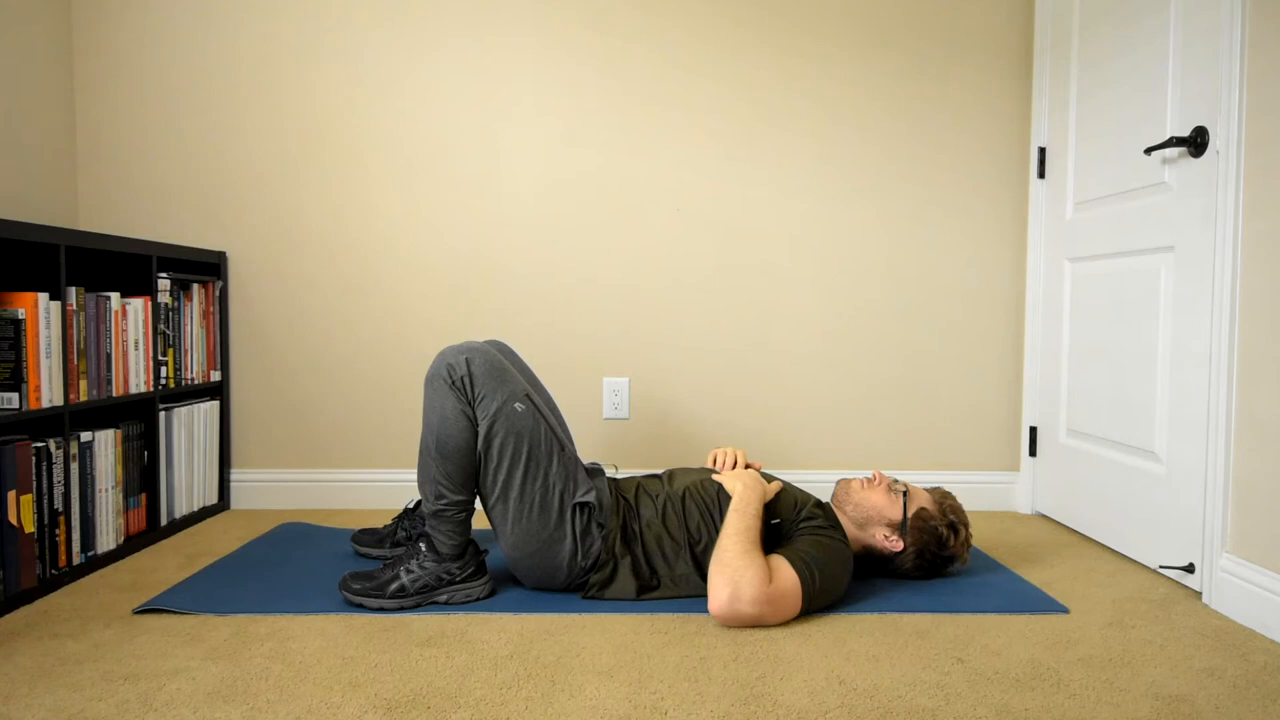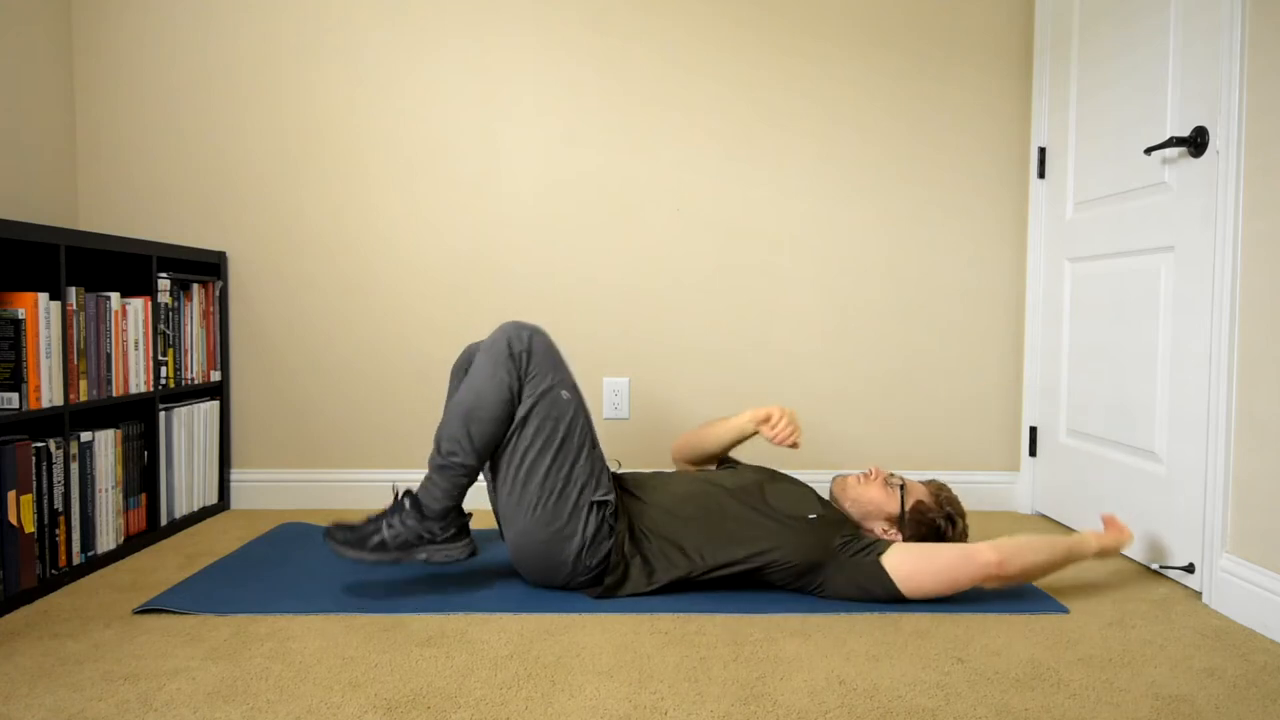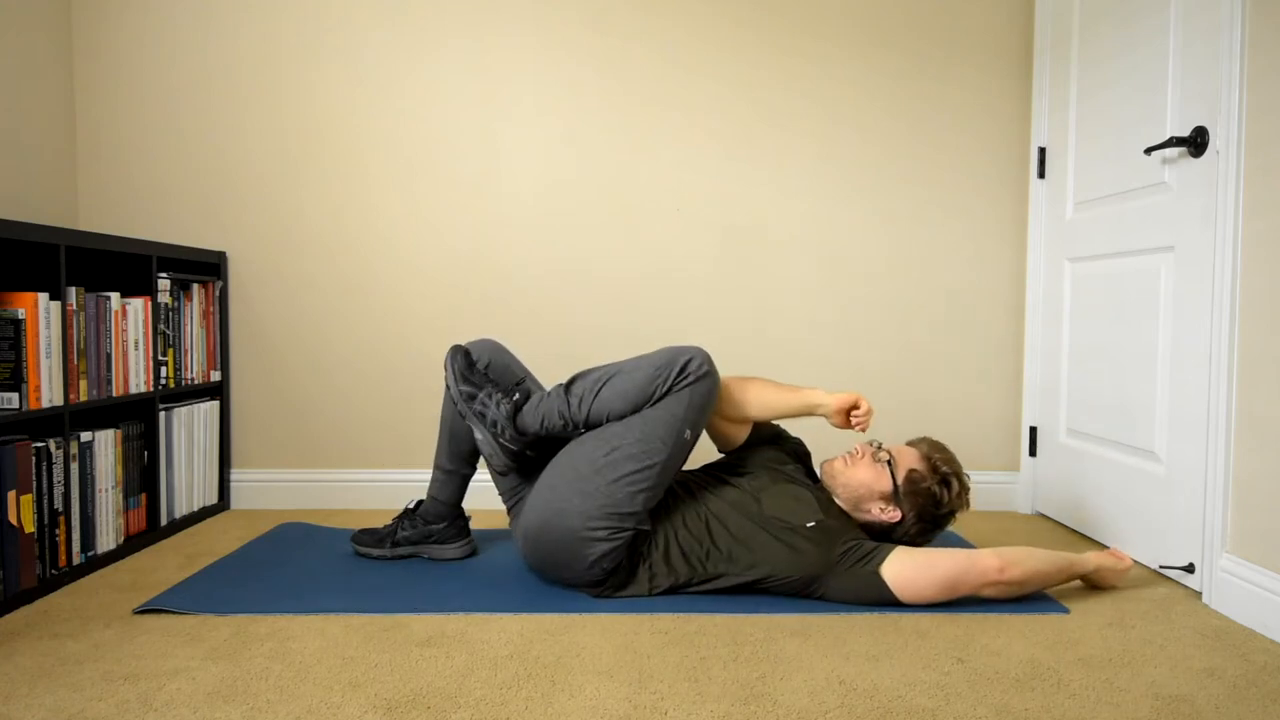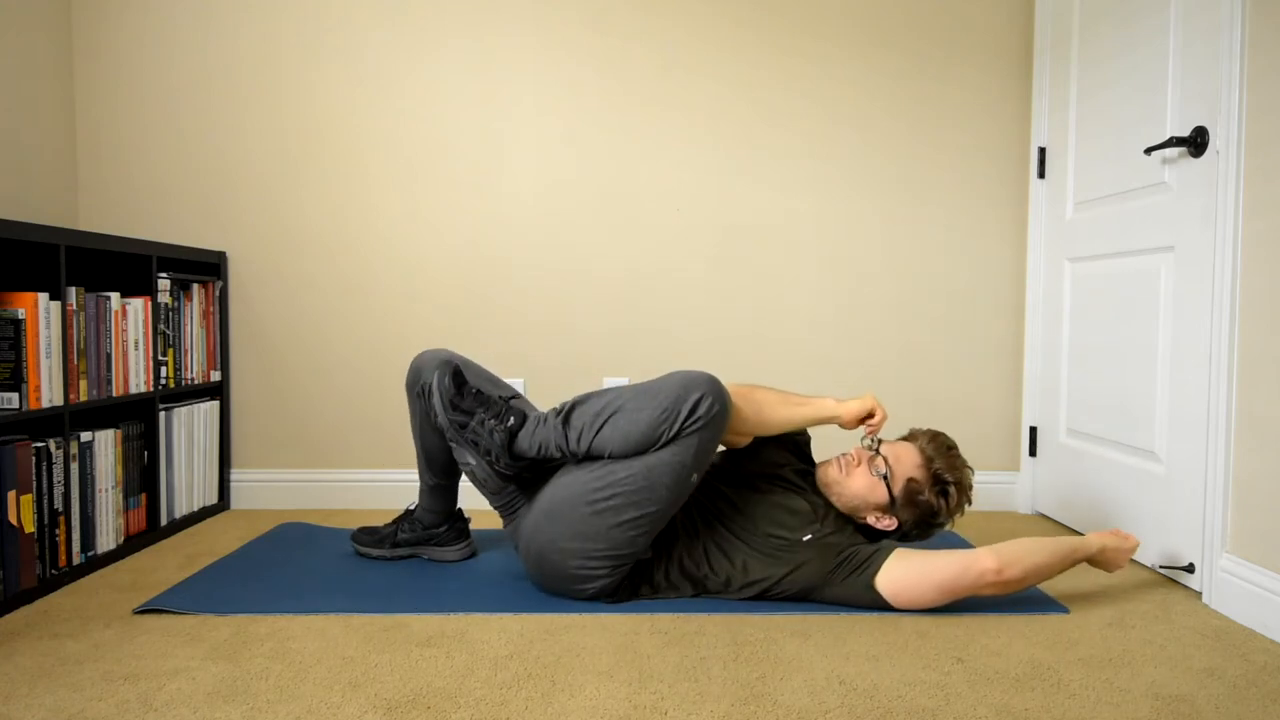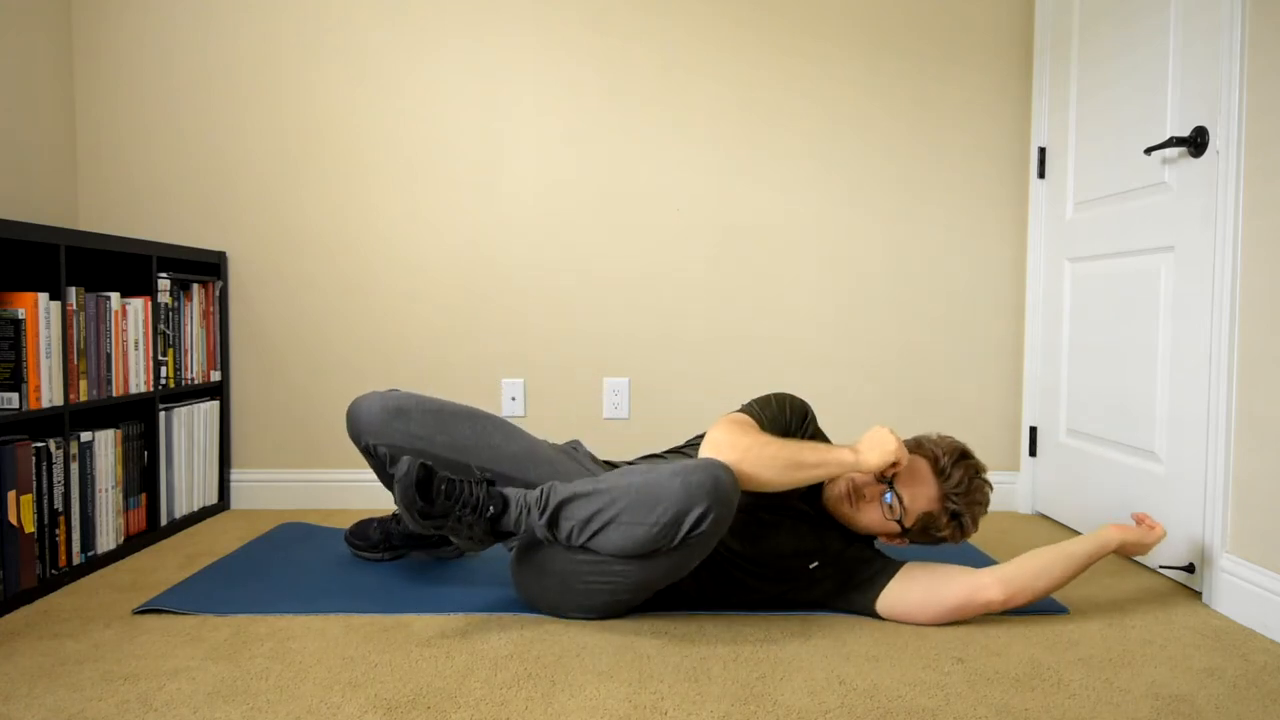
dt=1s
person 1, frame 1
left shoulder: (825, 557)
right shoulder: (809, 514)
left elbow: (732, 600)
left wrist: (748, 497)
right wrist: (735, 464)
left hip: (573, 540)
right hip: (599, 500)
left knee: (464, 369)
right knee: (486, 358)
left ankle: (445, 561)
right ankle: (429, 523)
person 1, frame 2
left shoulder: (843, 553)
right shoulder: (793, 501)
left elbow: (985, 562)
right elbow: (685, 455)
right wrist: (752, 422)
left hip: (578, 543)
right hip: (610, 503)
left knee: (517, 346)
right knee: (487, 361)
left ankle: (429, 519)
right ankle: (438, 514)
person 1, frame 3
left shoulder: (843, 555)
right shoulder: (787, 463)
left elbow: (991, 570)
right elbow: (722, 404)
right wrist: (819, 400)
left hip: (580, 540)
right hip: (552, 508)
left knee: (688, 365)
right knee: (481, 354)
left ankle: (518, 419)
right ankle: (438, 522)
person 1, frame 4
left shoulder: (844, 555)
right shoulder: (787, 454)
left elbow: (985, 570)
right elbow: (730, 410)
right wrist: (834, 408)
left hip: (574, 557)
right hip: (550, 504)
left knee: (693, 395)
right knee: (435, 370)
left ankle: (513, 438)
right ankle: (435, 526)
person 1, frame 5
left shoulder: (847, 567)
right shoulder: (790, 418)
left elbow: (994, 587)
right elbow: (722, 447)
right wrist: (852, 455)
left hip: (570, 579)
right hip: (579, 483)
left knee: (703, 492)
right knee: (376, 418)
left ankle: (494, 515)
right ankle: (427, 527)
